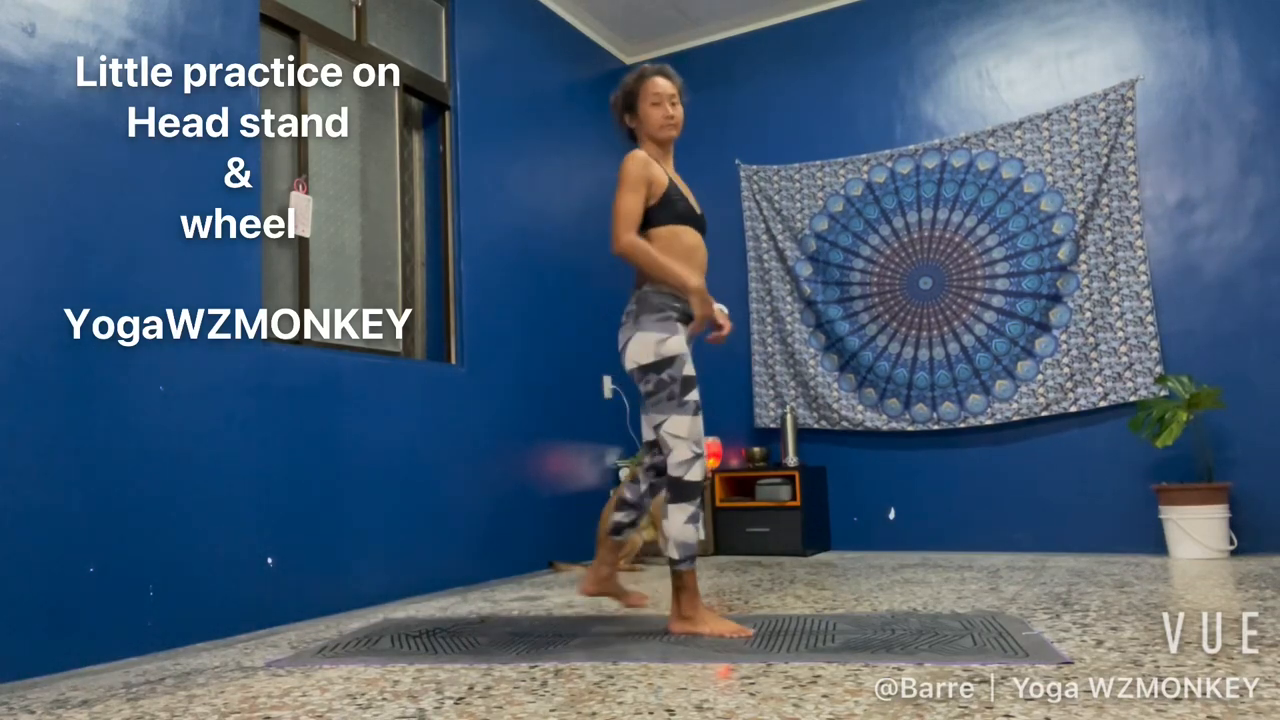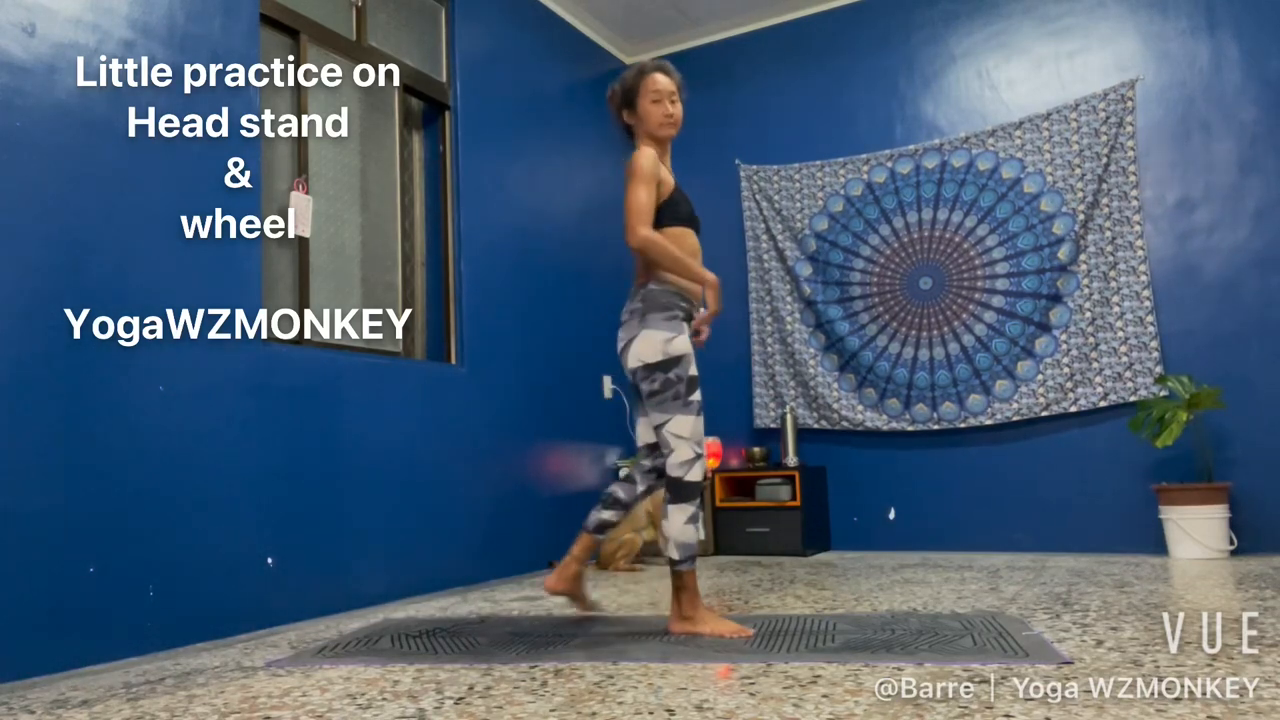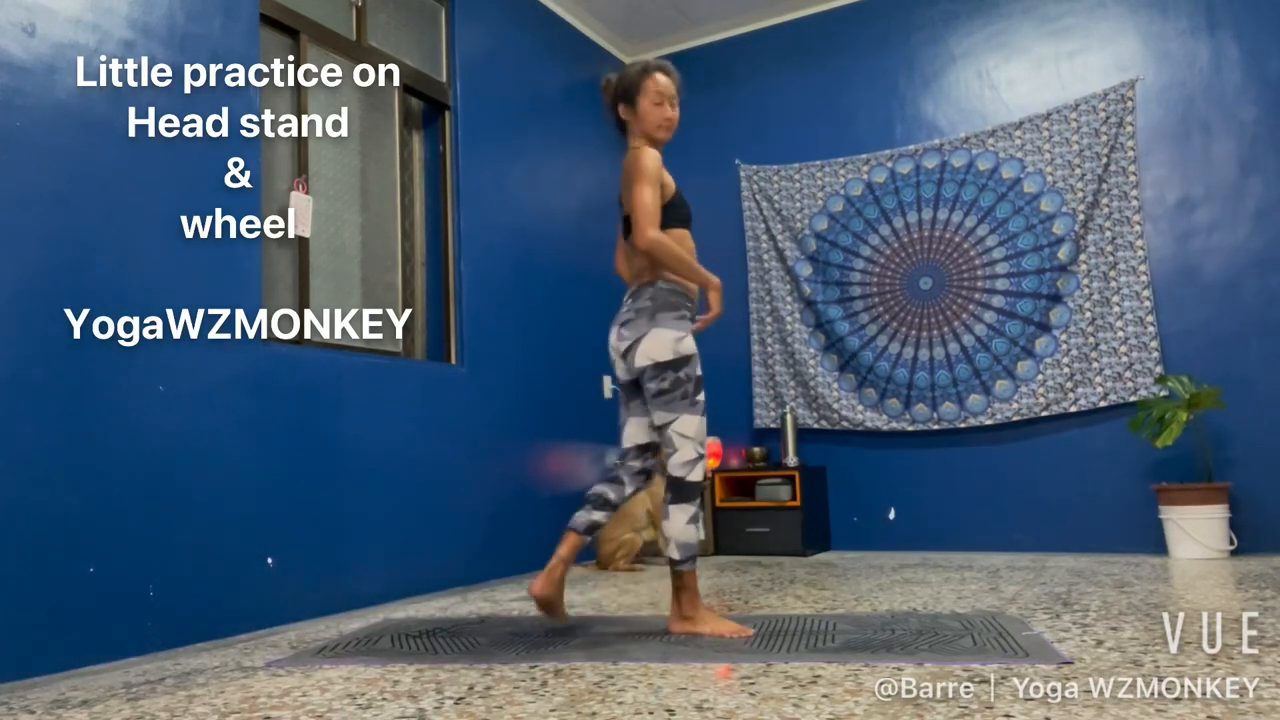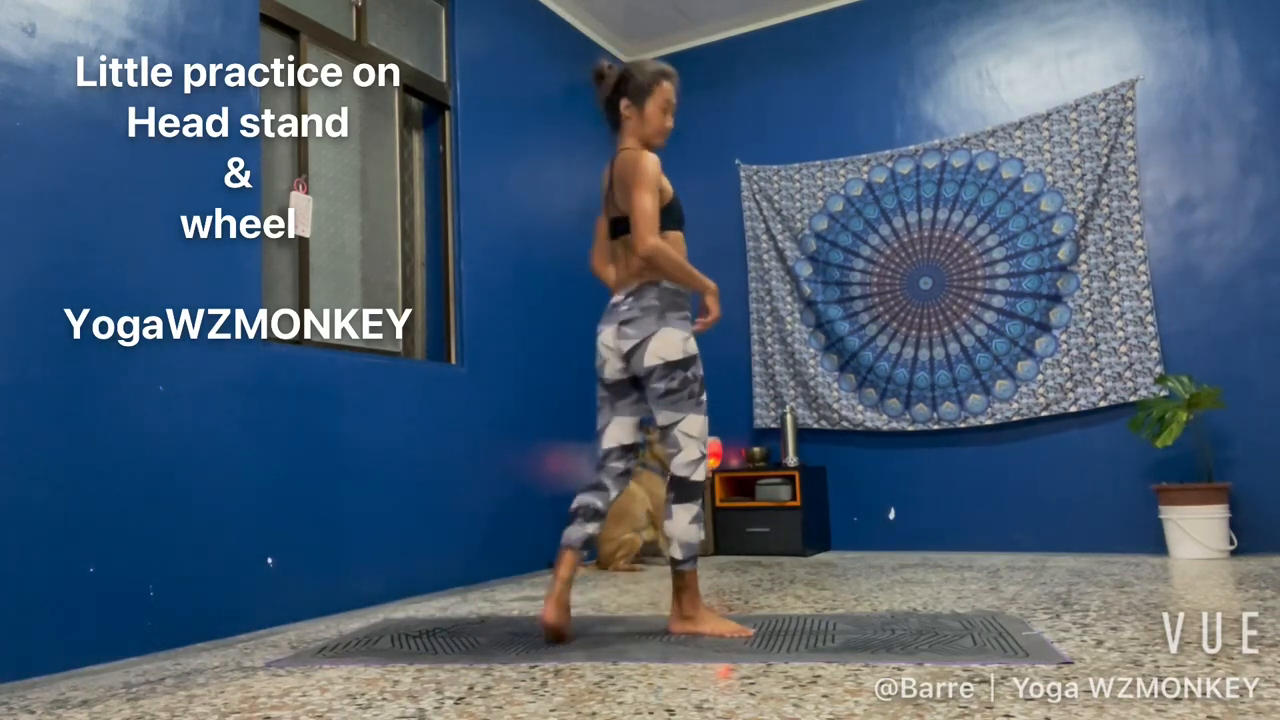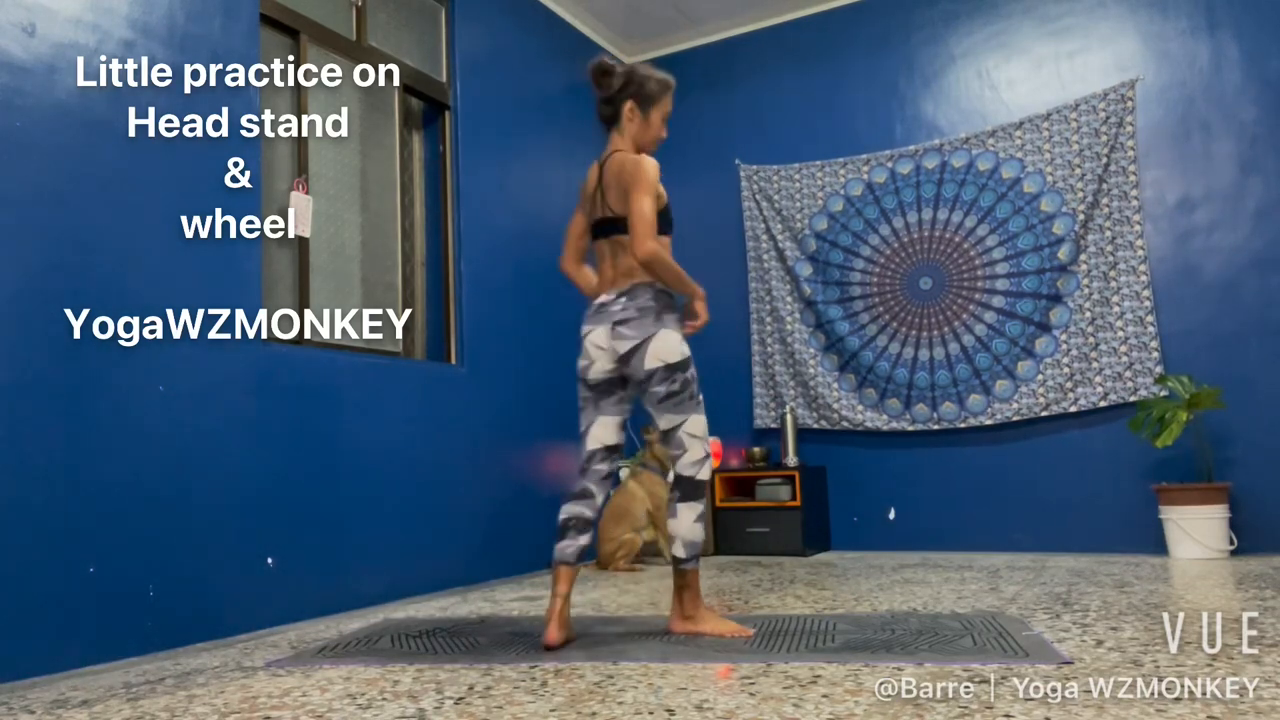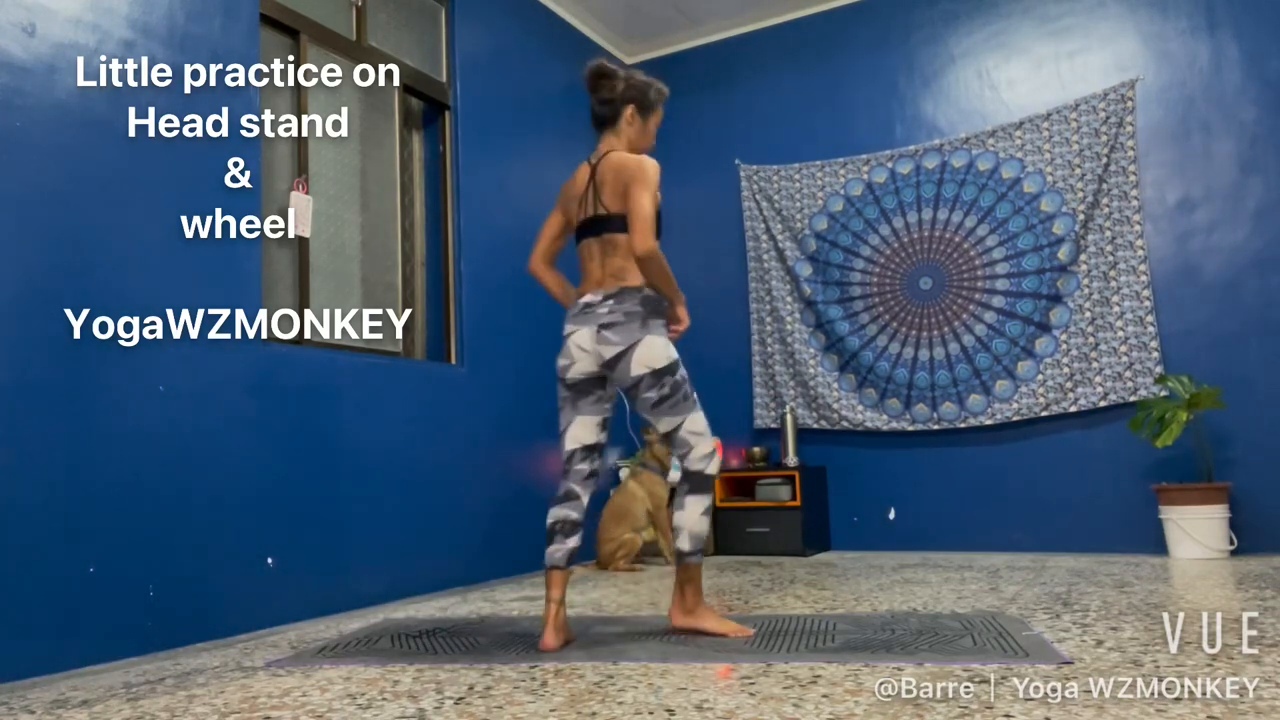
dt=0.1s
person 1, frame 1
left shoulder: (669, 173)
right shoulder: (638, 162)
right elbow: (623, 239)
left wrist: (707, 303)
right wrist: (688, 287)
left hip: (668, 324)
right hip: (656, 323)
left knee: (658, 461)
right knee: (685, 463)
left ankle: (601, 566)
right ankle: (688, 609)
person 1, frame 2
left shoulder: (662, 171)
right shoulder: (644, 160)
right elbow: (640, 238)
left wrist: (696, 299)
right wrist: (706, 279)
left hip: (661, 322)
right hip: (659, 322)
left knee: (653, 463)
right knee: (685, 464)
left ankle: (570, 568)
right ankle: (687, 609)
person 1, frame 3
left shoulder: (639, 166)
right shoulder: (645, 160)
right elbow: (650, 238)
right wrist: (709, 280)
left hip: (631, 321)
right hip: (658, 320)
left knee: (633, 465)
right knee: (686, 463)
left ankle: (554, 574)
right ankle: (687, 608)
person 1, frame 4
left shoulder: (615, 171)
right shoulder: (643, 162)
left elbow: (600, 259)
right elbow: (648, 244)
right wrist: (706, 285)
left hip: (618, 323)
right hip: (659, 320)
left knee: (611, 466)
right knee: (688, 464)
left ankle: (558, 598)
right ankle: (688, 608)
person 1, frame 5
left shoulder: (591, 180)
right shoulder: (640, 167)
left elbow: (571, 261)
right elbow: (646, 250)
right wrist: (695, 295)
left hip: (599, 327)
right hip: (648, 321)
left knee: (594, 472)
right knee: (692, 463)
left ankle: (558, 615)
right ankle: (688, 607)
person 1, frame 6
left shoulder: (575, 183)
right shoulder: (639, 168)
left elbow: (538, 262)
right elbow: (642, 247)
right wrist: (675, 299)
left hip: (581, 330)
right hip: (634, 325)
left knee: (577, 473)
right knee: (700, 456)
left ankle: (553, 619)
right ankle: (688, 602)
